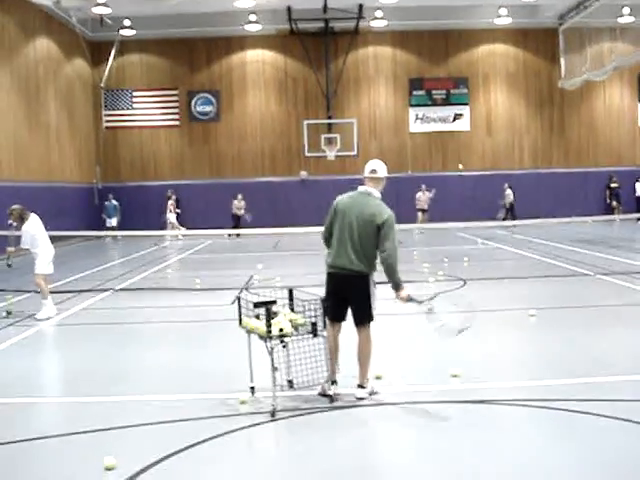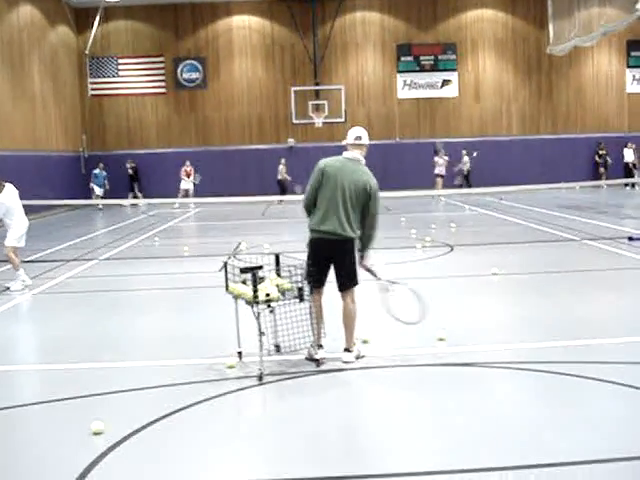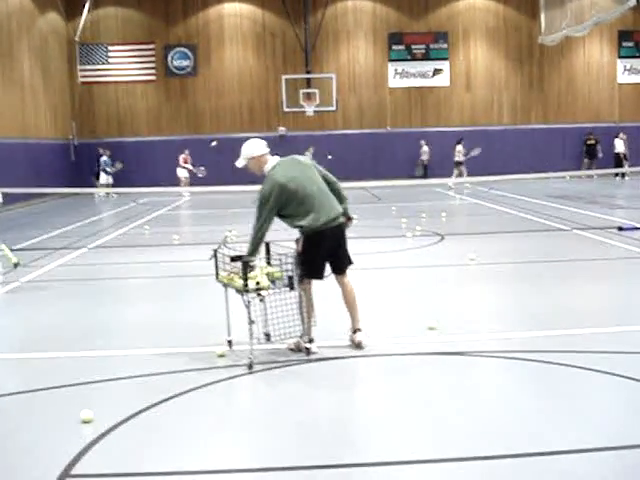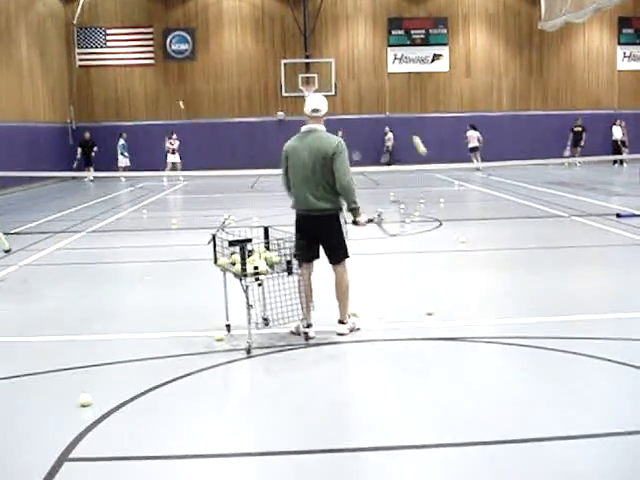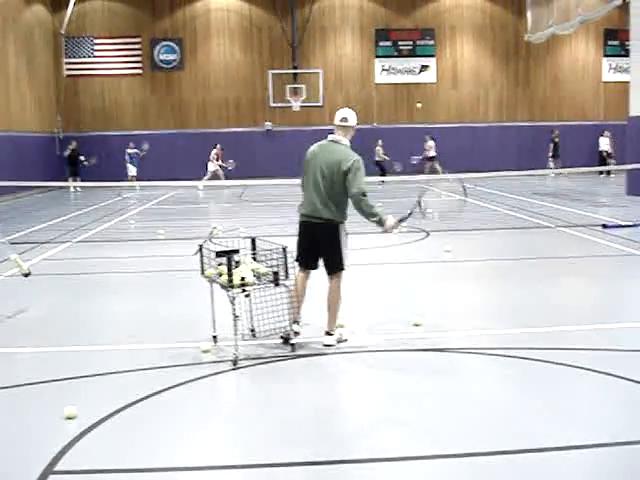
dt=1s
person 1, frame 1
left shoulder: (340, 200)
right shoulder: (385, 213)
left elbow: (326, 237)
right elbow: (388, 255)
right wrist: (397, 286)
left hip: (335, 272)
right hip: (361, 275)
left knee: (333, 326)
right knee: (363, 329)
left ankle: (331, 382)
right ankle: (363, 384)
person 1, frame 2
left shoulder: (325, 164)
right shoulder: (369, 179)
left elbow: (308, 200)
right elbow: (370, 222)
right wrist: (364, 251)
left hip: (320, 237)
right hip: (346, 240)
left knee: (316, 292)
right knee: (348, 294)
left ankle: (317, 347)
right ankle: (350, 348)
person 1, frame 3
left shoulder: (269, 186)
right shoulder: (300, 160)
left elbow: (261, 227)
right elbow: (333, 183)
left wrist: (248, 259)
right wrist: (345, 211)
left hip: (315, 233)
right hip: (336, 224)
left knee: (304, 284)
right knee: (342, 278)
left ankle: (306, 339)
right ankle: (356, 330)
person 1, frame 4
left shoulder: (290, 145)
right shoulder: (334, 143)
left elbow: (288, 185)
right elbow: (344, 184)
right wrist: (356, 211)
left hip: (303, 215)
right hip: (328, 214)
left knee: (305, 269)
right knee: (339, 267)
left ankle: (306, 323)
right ankle: (344, 320)
person 1, frame 5
left shoulder: (313, 149)
right shoulder: (352, 160)
right elbow: (358, 198)
right wrist: (381, 220)
left hip: (306, 220)
right hip: (331, 224)
left knee: (303, 270)
right knee: (335, 277)
left ankle: (295, 321)
right ankle: (331, 332)
